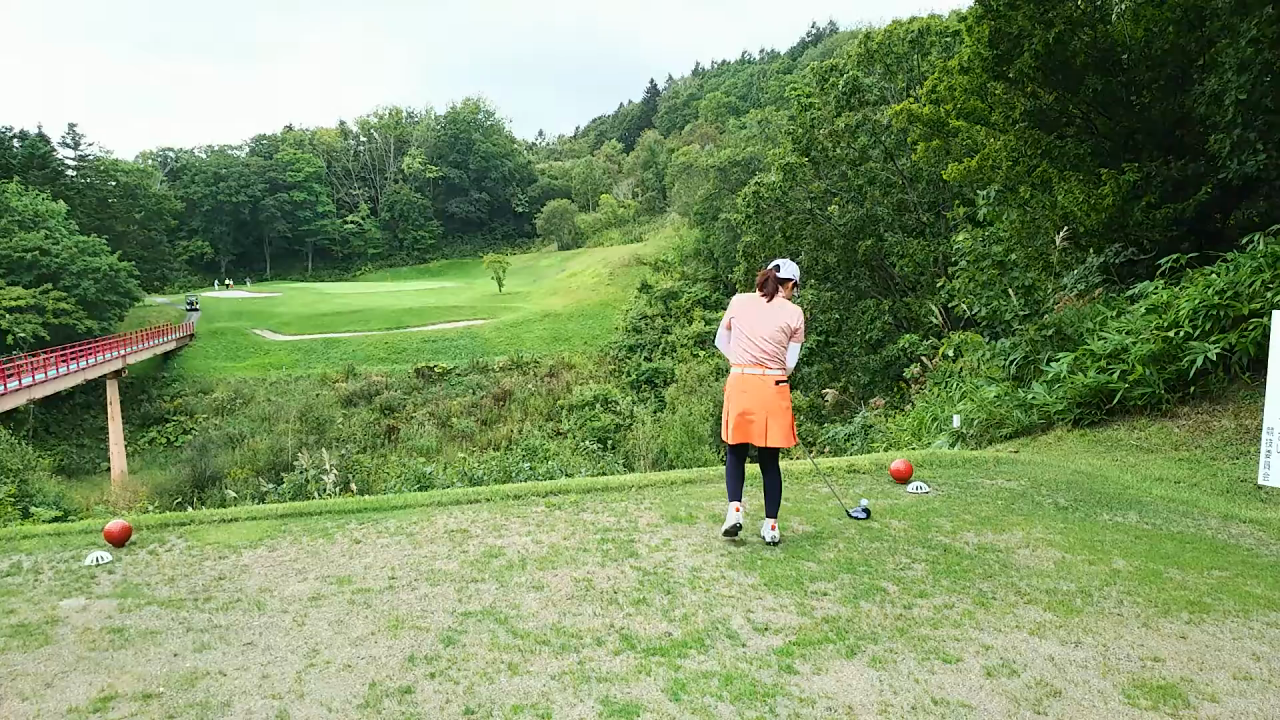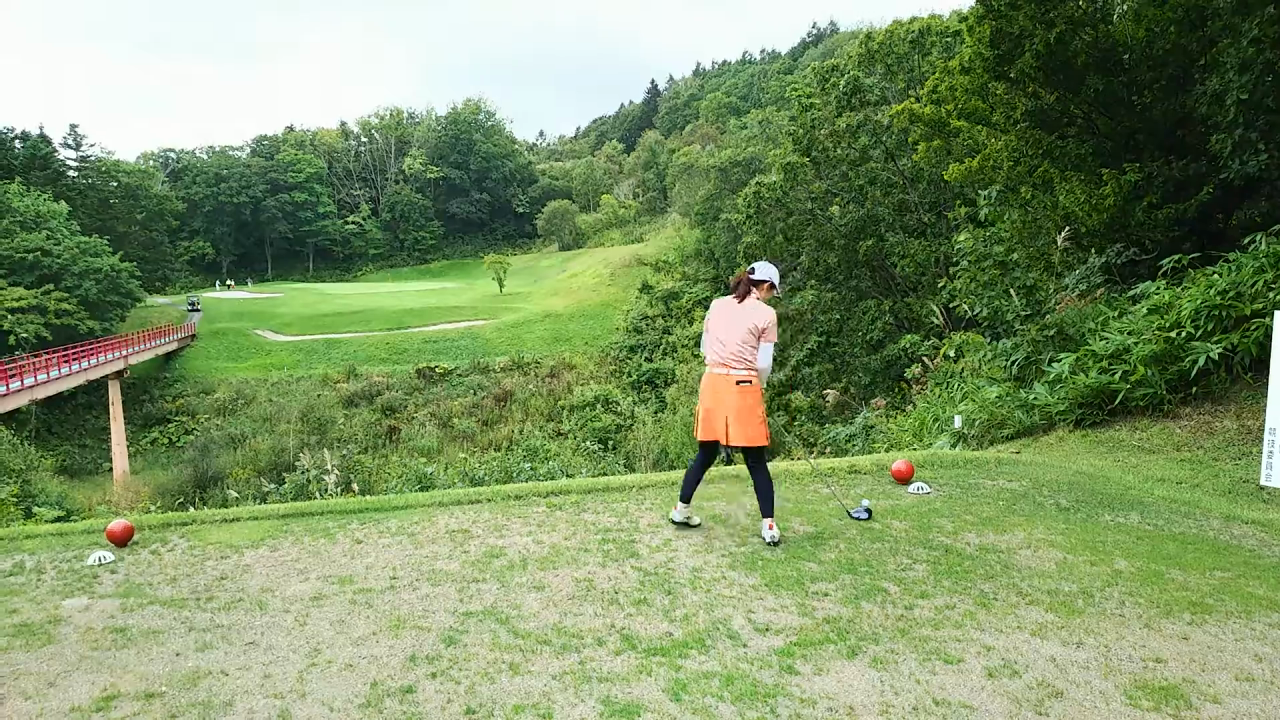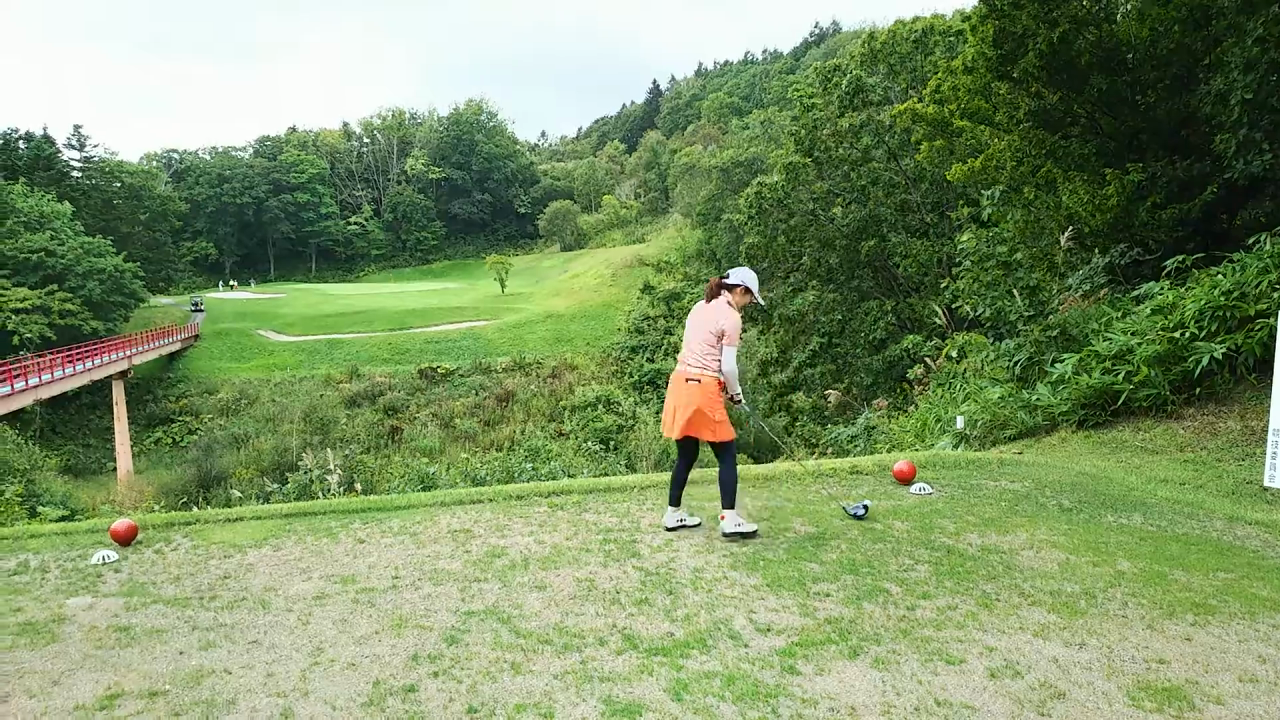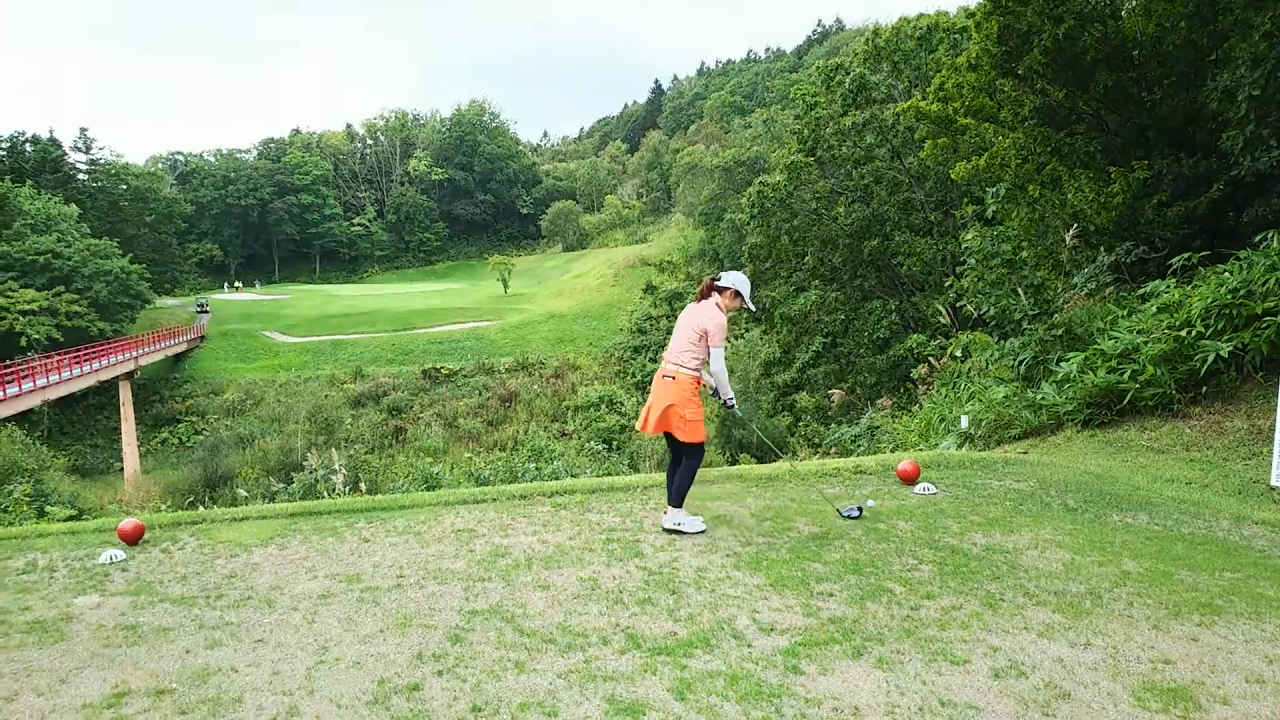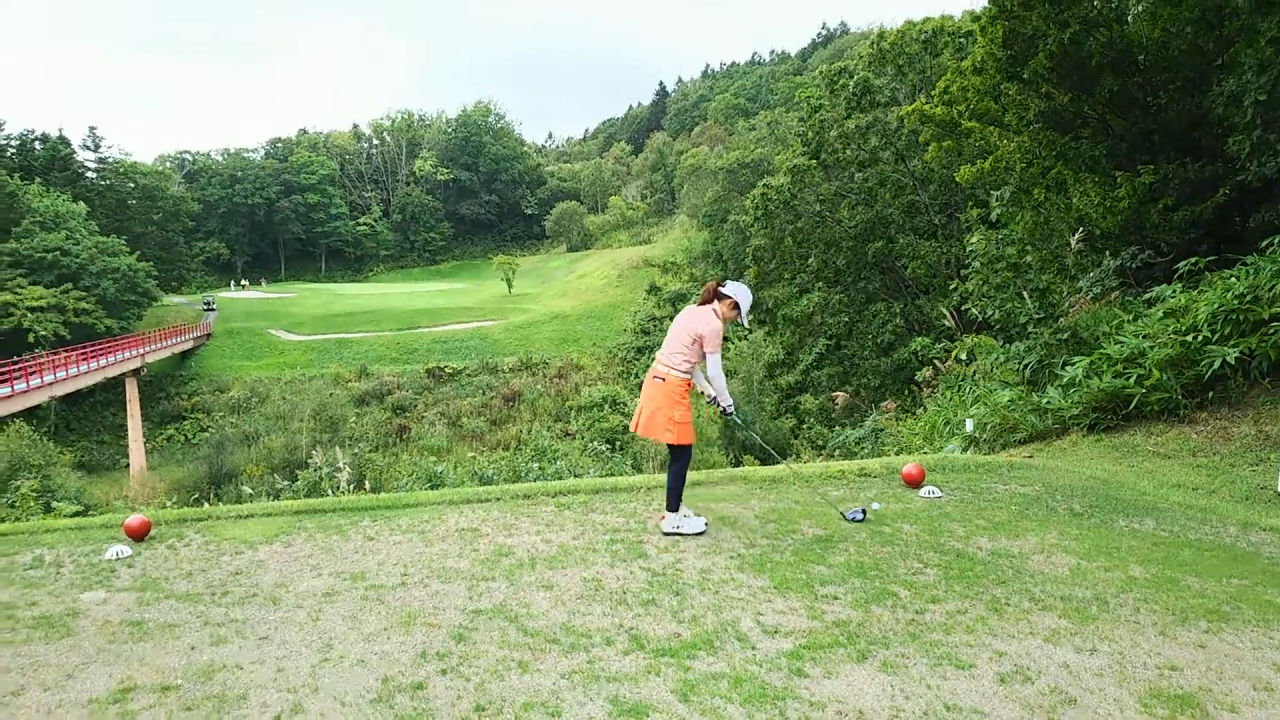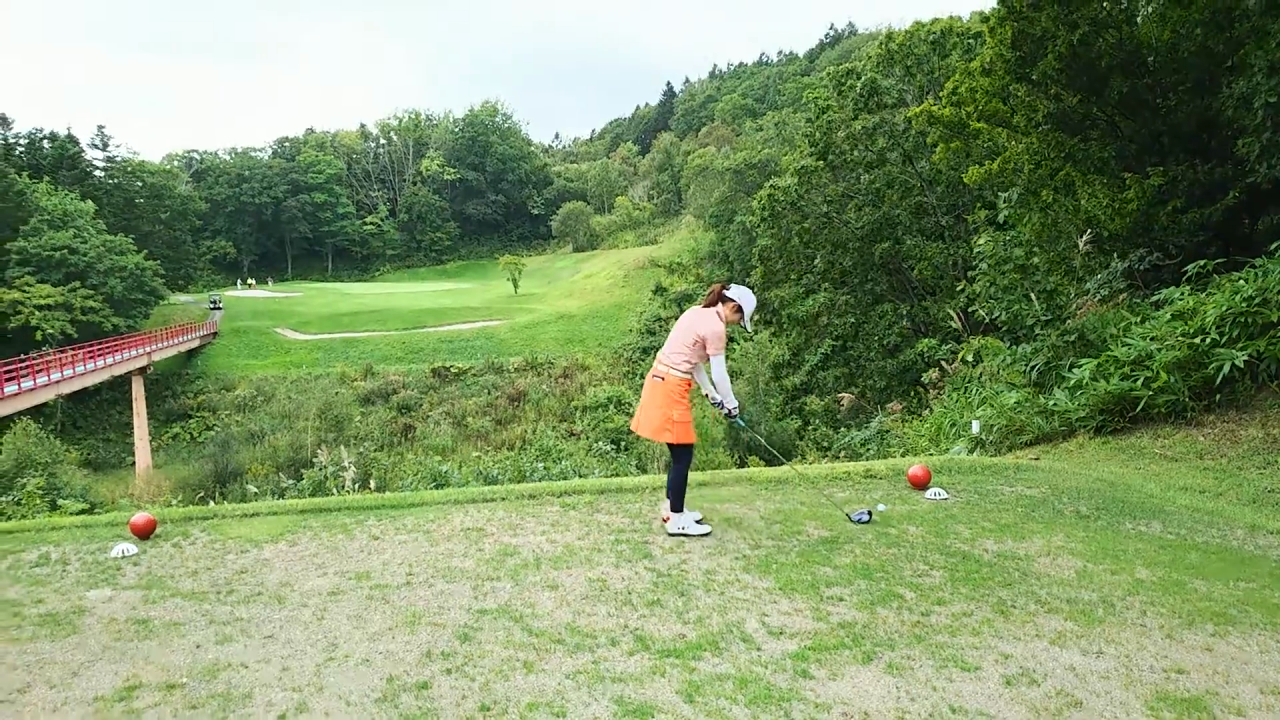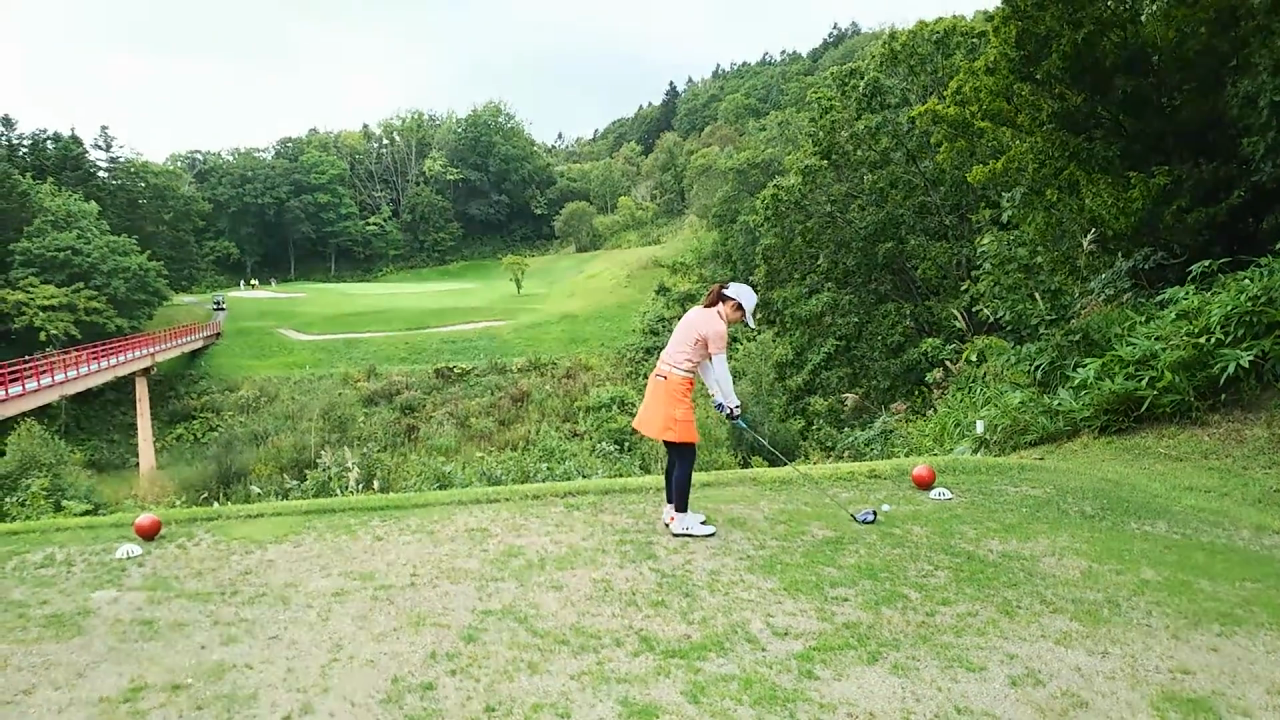
dt=0.2s
person 1, frame 1
left shoulder: (739, 302)
right shoulder: (794, 313)
left elbow: (721, 343)
right elbow: (791, 363)
left hip: (740, 384)
right hip: (774, 389)
left knee: (735, 455)
right knee: (769, 462)
left ankle: (735, 509)
right ankle: (771, 525)
person 1, frame 2
left shoulder: (717, 305)
right shoulder: (766, 315)
left elbow: (705, 348)
right elbow: (764, 364)
right wrist: (758, 385)
left hip: (712, 385)
right hip: (743, 390)
left knee: (706, 454)
right knee: (757, 462)
left ankle: (681, 509)
right ankle: (769, 525)
person 1, frame 3
left shoulder: (701, 307)
right shoulder: (730, 317)
right elbow: (728, 366)
left wrist: (720, 381)
right wrist: (735, 392)
left hip: (681, 383)
right hip: (702, 389)
left knee: (686, 456)
right knee: (726, 454)
left ankle: (673, 514)
right ankle: (729, 517)
person 1, frame 4
left shoulder: (695, 308)
right shoulder: (717, 318)
right elbow: (717, 366)
left wrist: (710, 384)
right wrist: (728, 396)
left hip: (666, 381)
right hip: (681, 388)
left knee: (678, 453)
right knee: (694, 454)
left ankle: (674, 511)
right ankle: (674, 515)
person 1, frame 5
left shoulder: (693, 311)
right shoulder: (712, 324)
right elbow: (715, 371)
left wrist: (706, 390)
right wrist: (726, 402)
left hip: (658, 382)
right hip: (671, 388)
left knee: (678, 452)
right knee: (681, 455)
left ankle: (674, 510)
right ankle: (671, 518)
person 1, frame 6
left shoulder: (697, 313)
right shoulder: (715, 327)
right elbow: (719, 373)
left wrist: (711, 394)
right wrist: (731, 404)
left hip: (660, 382)
right hip: (671, 388)
left knee: (678, 452)
right knee: (683, 455)
left ankle: (671, 507)
right ankle: (676, 520)
person 1, frame 7
left shoulder: (700, 313)
right shoulder: (716, 326)
right elbow: (721, 372)
left wrist: (717, 397)
right wrist: (733, 404)
left hip: (664, 382)
right hip: (674, 388)
left knee: (677, 453)
right knee: (685, 455)
left ankle: (672, 510)
right ankle: (680, 520)
